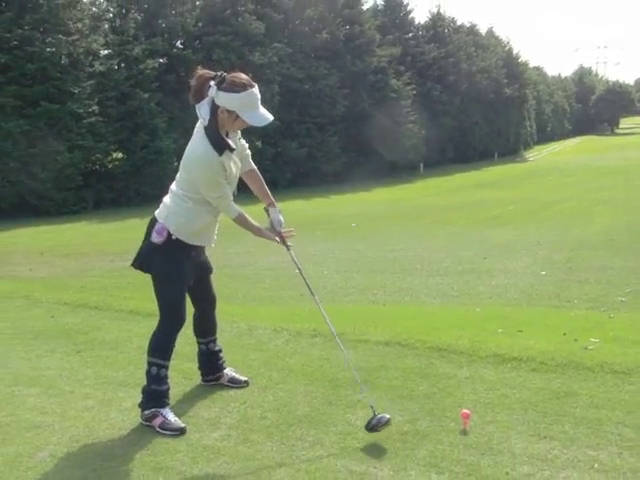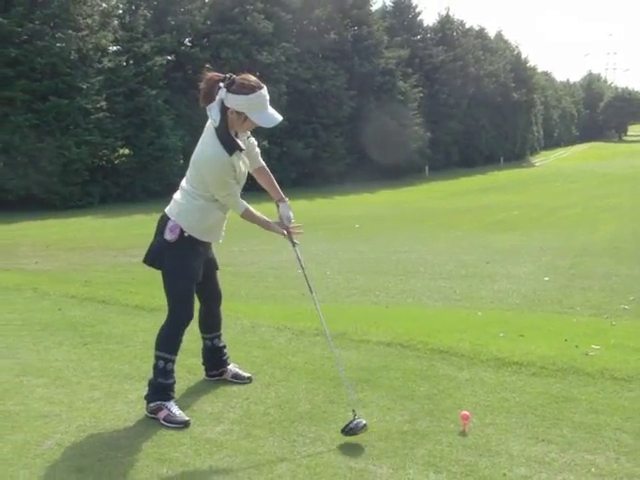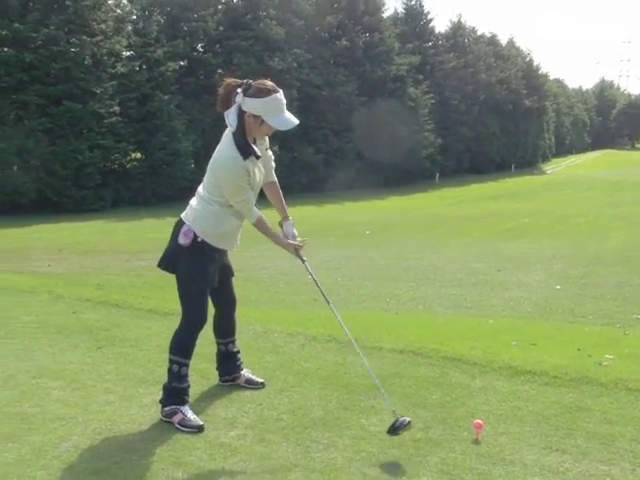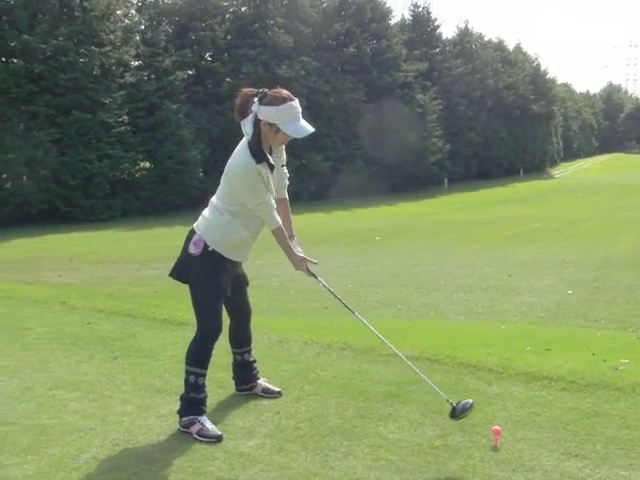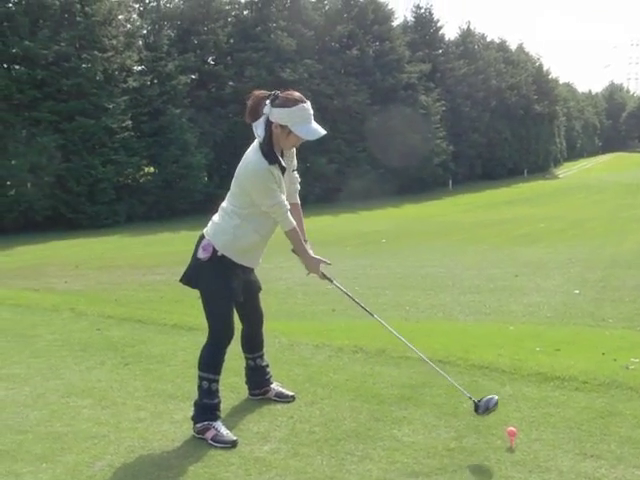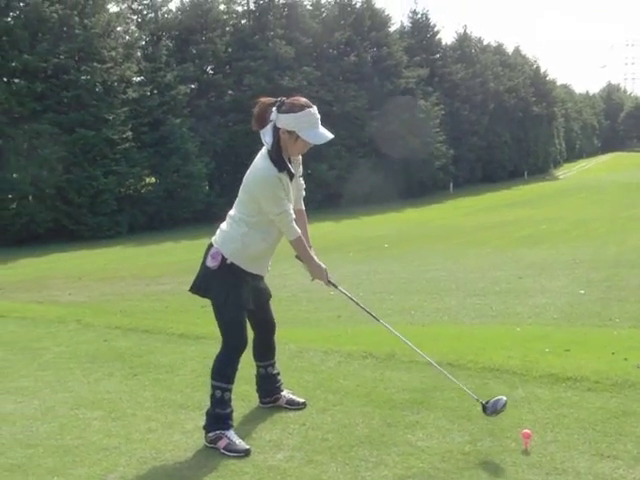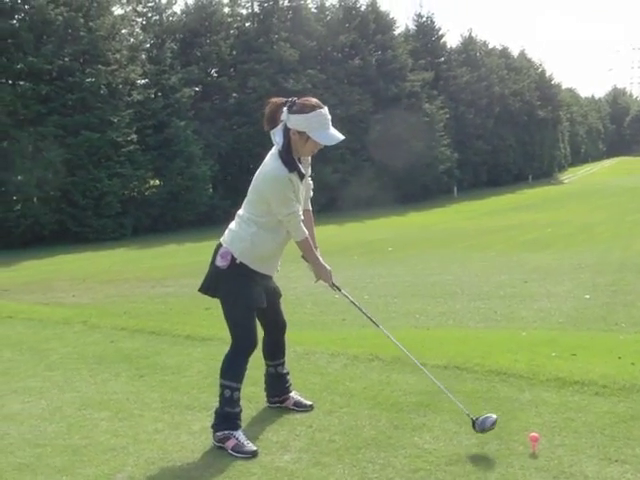
dt=0.2s
person 1, frame 1
left shoulder: (225, 127)
right shoulder: (206, 156)
left elbow: (247, 166)
right elbow: (226, 207)
left wrist: (273, 208)
right wrist: (265, 233)
left hip: (190, 237)
right hip: (171, 238)
left knee: (206, 303)
right knee: (172, 317)
left ankle: (212, 369)
right ankle: (153, 405)
person 1, frame 2
left shoulder: (235, 128)
right shoulder: (216, 156)
left elbow: (257, 164)
right elbow: (234, 204)
left wrist: (282, 203)
right wrist: (272, 227)
left hip: (198, 233)
right hip: (182, 234)
left knee: (212, 299)
right knee: (181, 312)
left ankle: (216, 365)
right ankle: (159, 397)
person 1, frame 3
left shoulder: (256, 137)
right shoulder: (232, 160)
left elbow: (269, 179)
right elbow: (248, 212)
left wrist: (286, 221)
right wrist: (279, 240)
left hip: (214, 240)
right hip: (196, 240)
left knee: (226, 305)
right knee: (194, 317)
left ankle: (230, 369)
right ankle: (173, 401)
person 1, frame 4
left shoulder: (273, 148)
right shoulder: (245, 166)
left elbow: (281, 196)
right elbow: (268, 216)
left wrist: (293, 243)
right wrist: (292, 254)
left hip: (229, 251)
right hip: (208, 250)
left knee: (242, 315)
right knee: (210, 327)
left ankle: (246, 379)
right ankle: (190, 411)
person 1, frame 5
left shoulder: (284, 151)
right shoulder: (257, 167)
left elbow: (292, 201)
right elbow: (282, 216)
left wrist: (305, 248)
right wrist: (306, 256)
left hip: (241, 256)
right hip: (219, 255)
left knee: (254, 320)
right knee: (222, 333)
left ankle: (259, 384)
right ankle: (205, 417)
person 1, frame 6
left shoulder: (290, 158)
right shoulder: (266, 175)
left elbow: (298, 207)
right elbow: (287, 225)
left wrist: (310, 253)
right wrist: (312, 263)
left hip: (250, 263)
right hip: (228, 263)
left knee: (265, 328)
right knee: (235, 341)
left ankle: (270, 392)
right ankle: (217, 427)
person 1, frame 7
left shoulder: (299, 159)
right shoulder: (277, 175)
left elbow: (305, 209)
right elbow: (295, 227)
left wrist: (314, 253)
right wrist: (317, 263)
left hip: (259, 263)
right hip: (237, 263)
left knee: (276, 327)
right knee: (245, 341)
left ankle: (279, 392)
right ankle: (225, 426)
